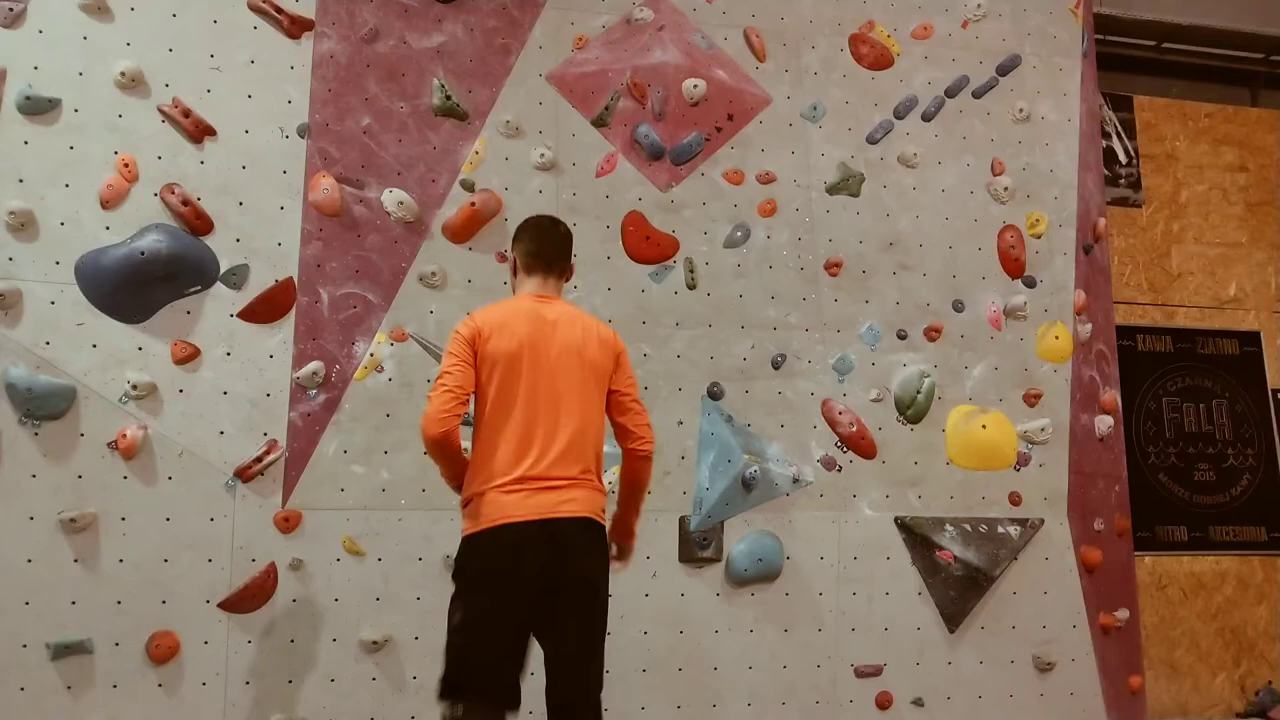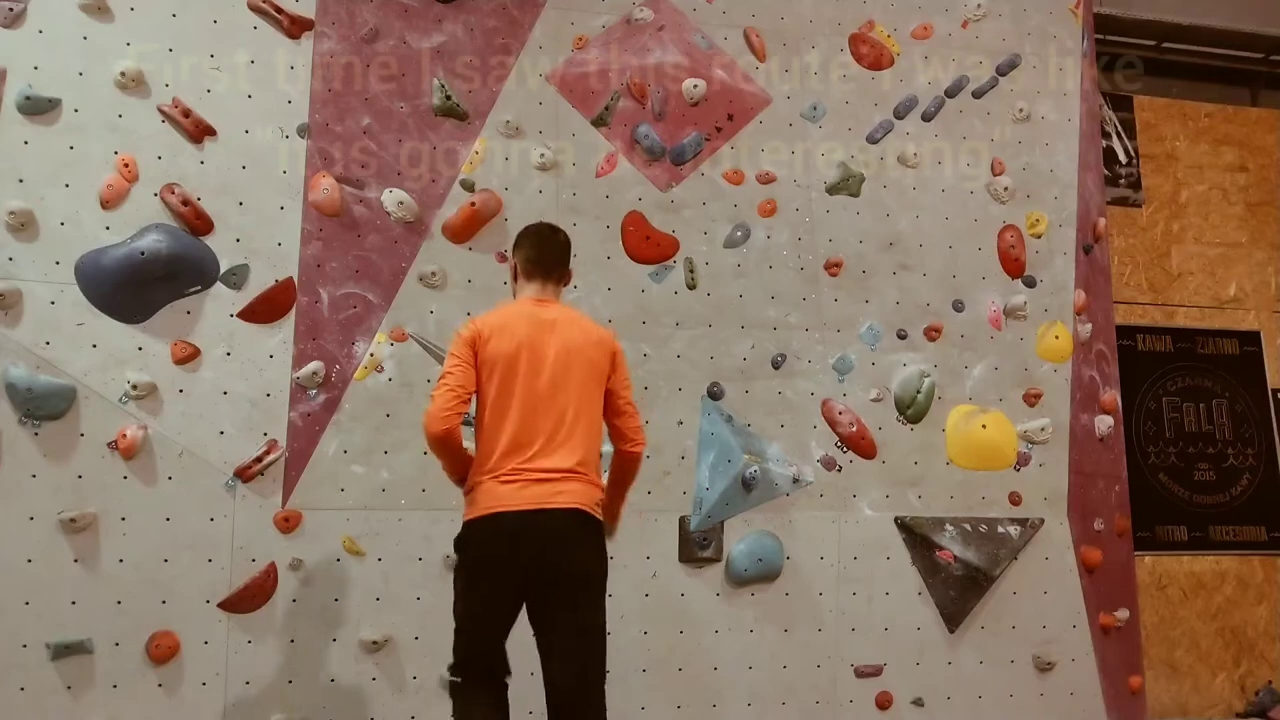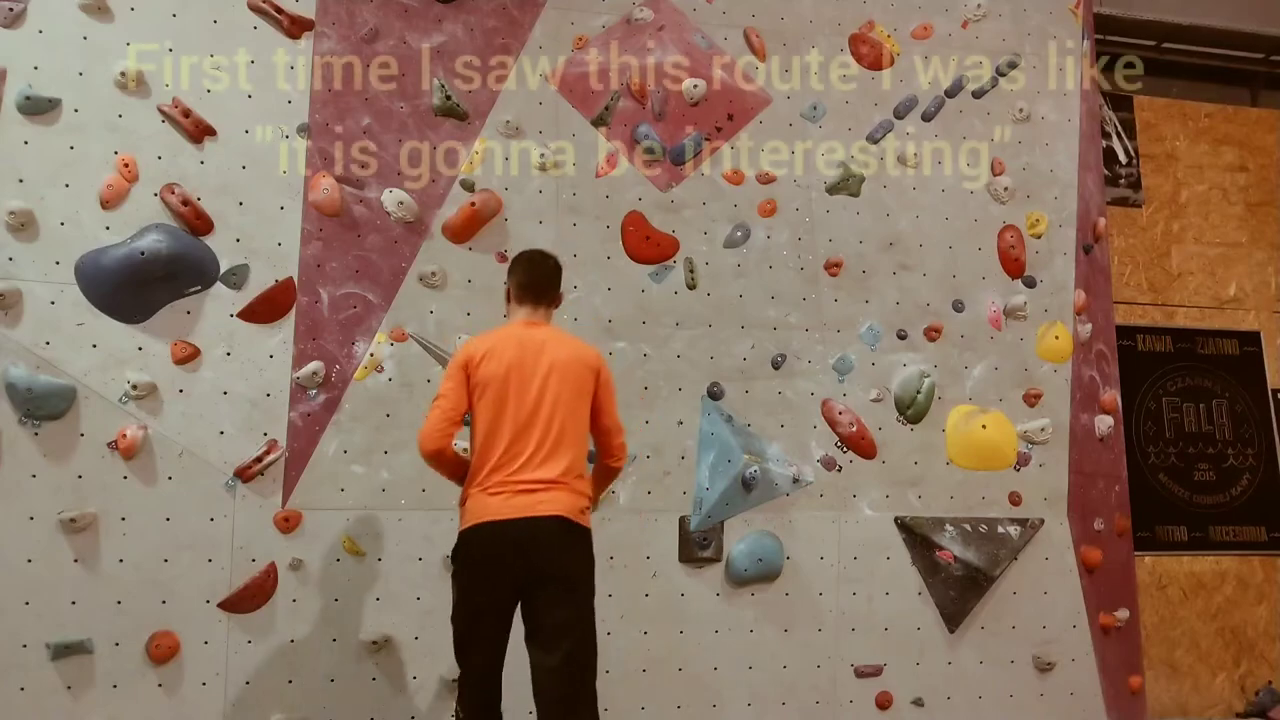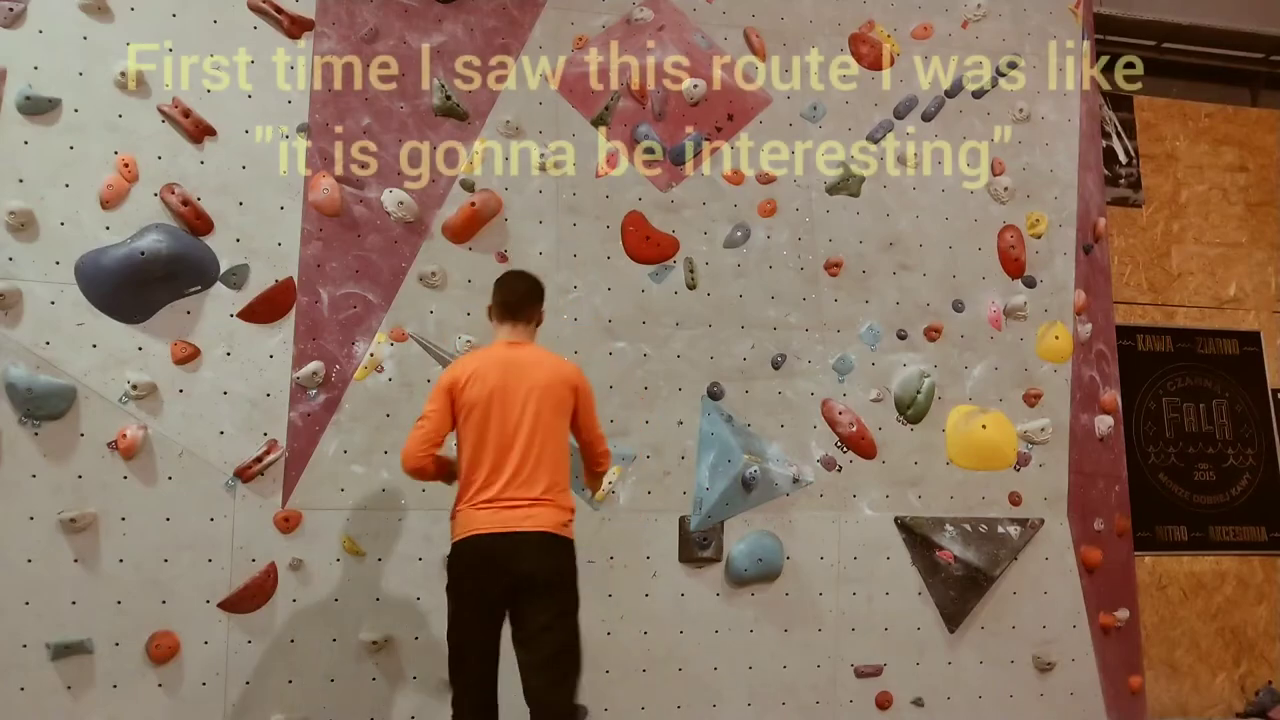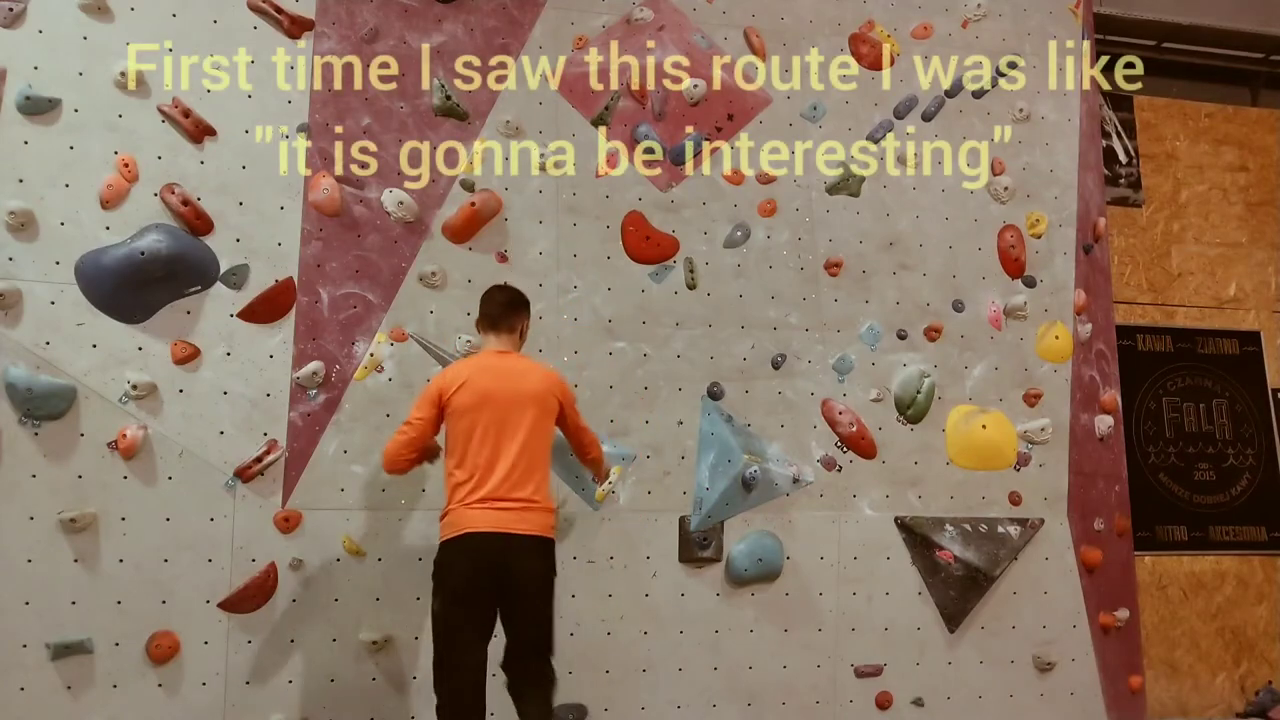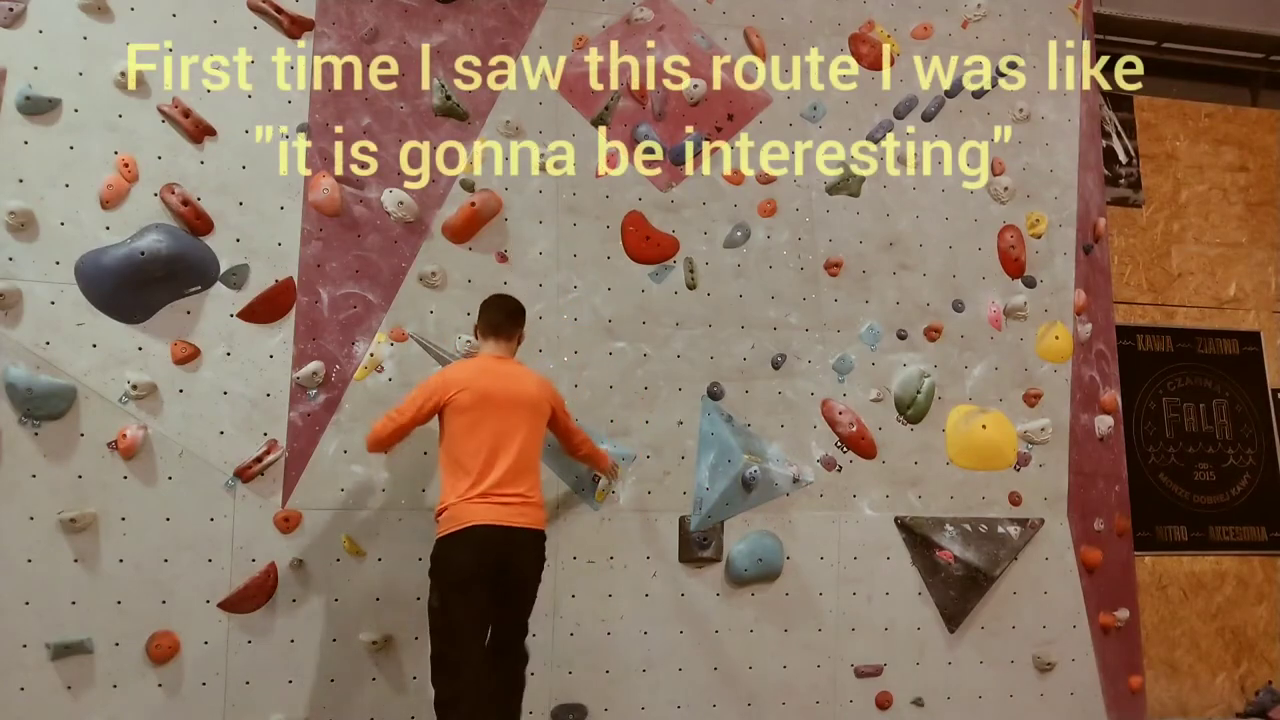
dt=0.2s
person 1, frame 1
left shoulder: (479, 327)
right shoulder: (602, 337)
left elbow: (437, 427)
right elbow: (640, 445)
left wrist: (462, 480)
right wrist: (624, 525)
left hip: (499, 529)
right hip: (579, 531)
person 1, frame 2
left shoulder: (481, 330)
right shoulder: (600, 340)
left elbow: (439, 425)
right elbow: (632, 444)
left wrist: (468, 476)
right wrist: (610, 507)
left hip: (497, 520)
right hip: (573, 522)
left knee: (477, 676)
person 1, frame 3
left shoulder: (474, 352)
right shoulder: (587, 358)
left elbow: (432, 444)
right elbow: (614, 455)
right wrist: (590, 492)
left hip: (487, 530)
right hip: (561, 530)
left knee: (478, 680)
person 1, frame 4
left shoulder: (460, 373)
right shoulder: (566, 374)
left elbow: (415, 459)
right elbow: (597, 459)
right wrist: (593, 480)
left hip: (477, 541)
right hip: (546, 541)
left knee: (473, 684)
person 1, frame 5
left shoulder: (450, 379)
right shoulder: (550, 382)
left elbow: (394, 459)
right elbow: (586, 446)
left wrist: (427, 450)
right wrist: (600, 469)
left hip: (466, 539)
right hip: (531, 539)
left knee: (460, 679)
right knee: (530, 669)
person 1, frame 6
left shoulder: (450, 379)
right shoulder: (541, 388)
left elbow: (377, 440)
right elbow: (576, 443)
left wrist: (408, 414)
right wrist: (602, 461)
left hip: (464, 534)
right hip: (525, 535)
left knee: (458, 672)
right knee: (507, 655)
